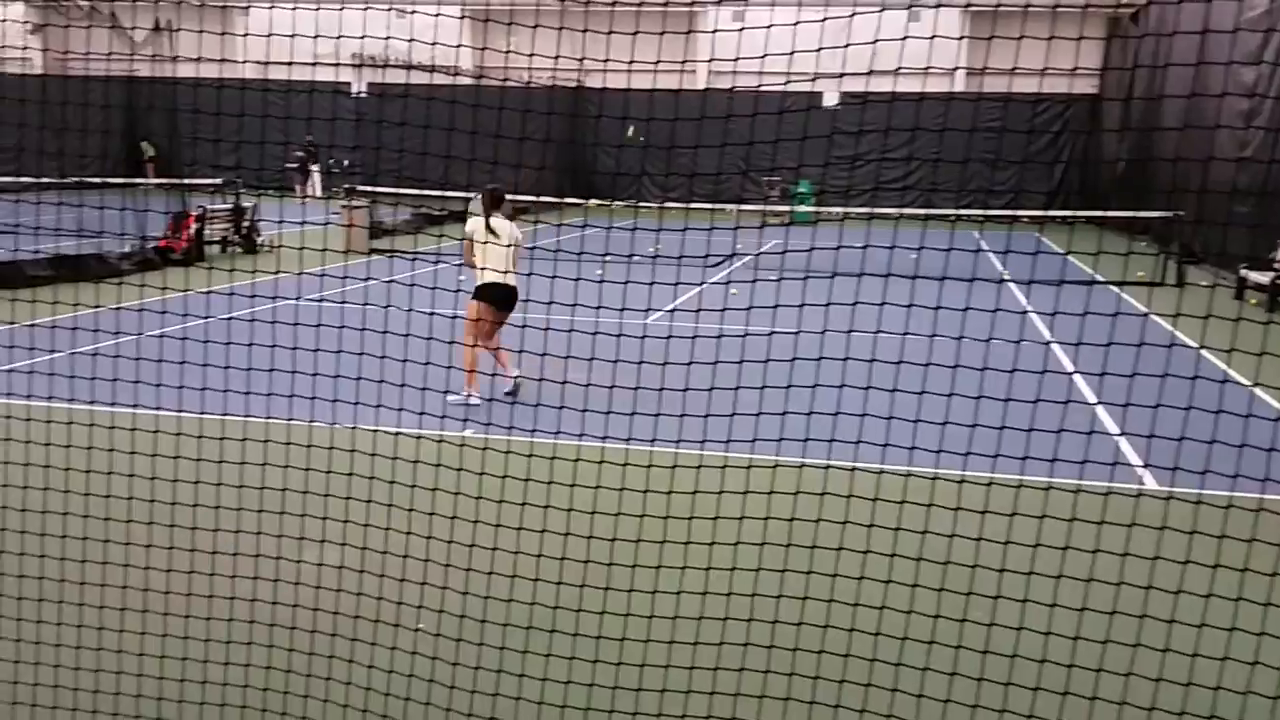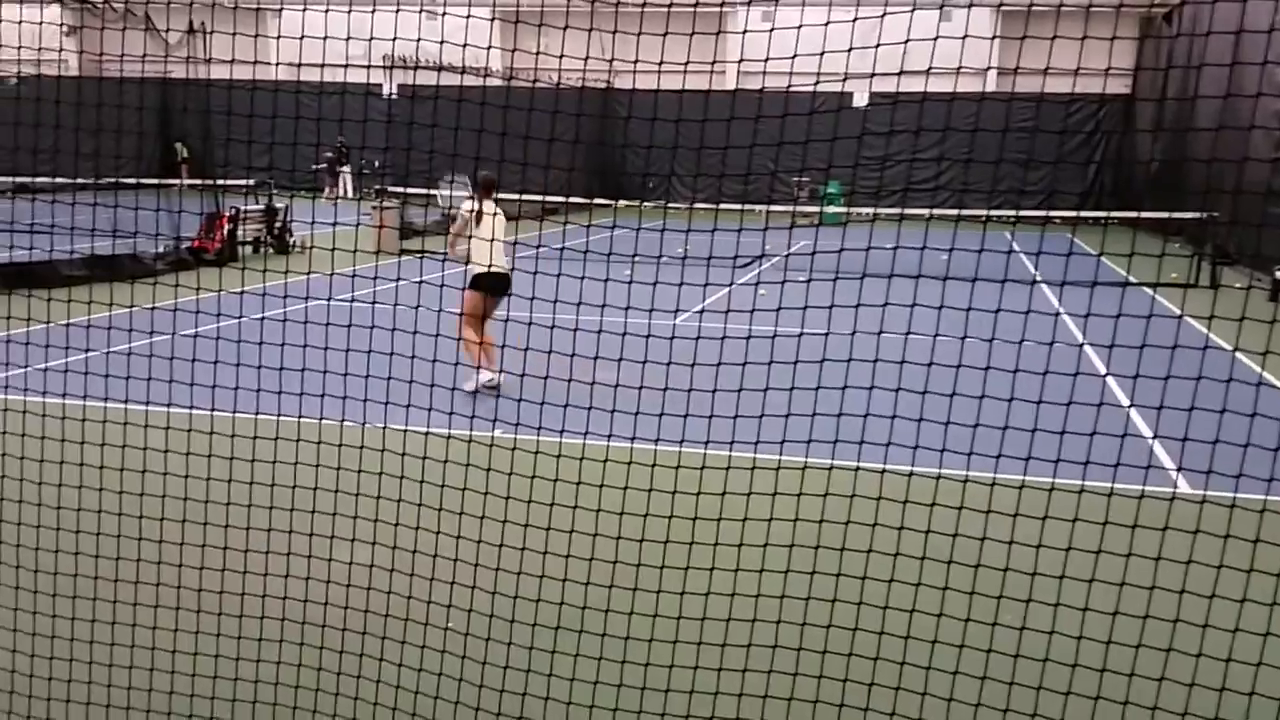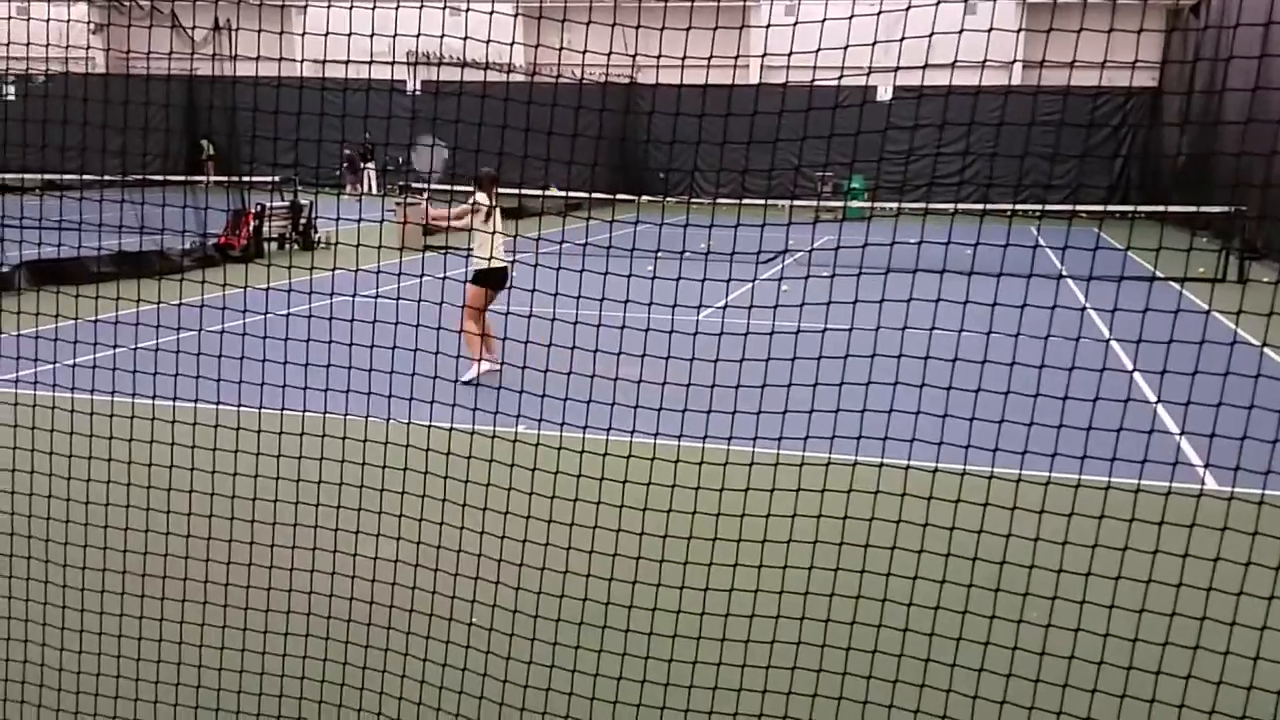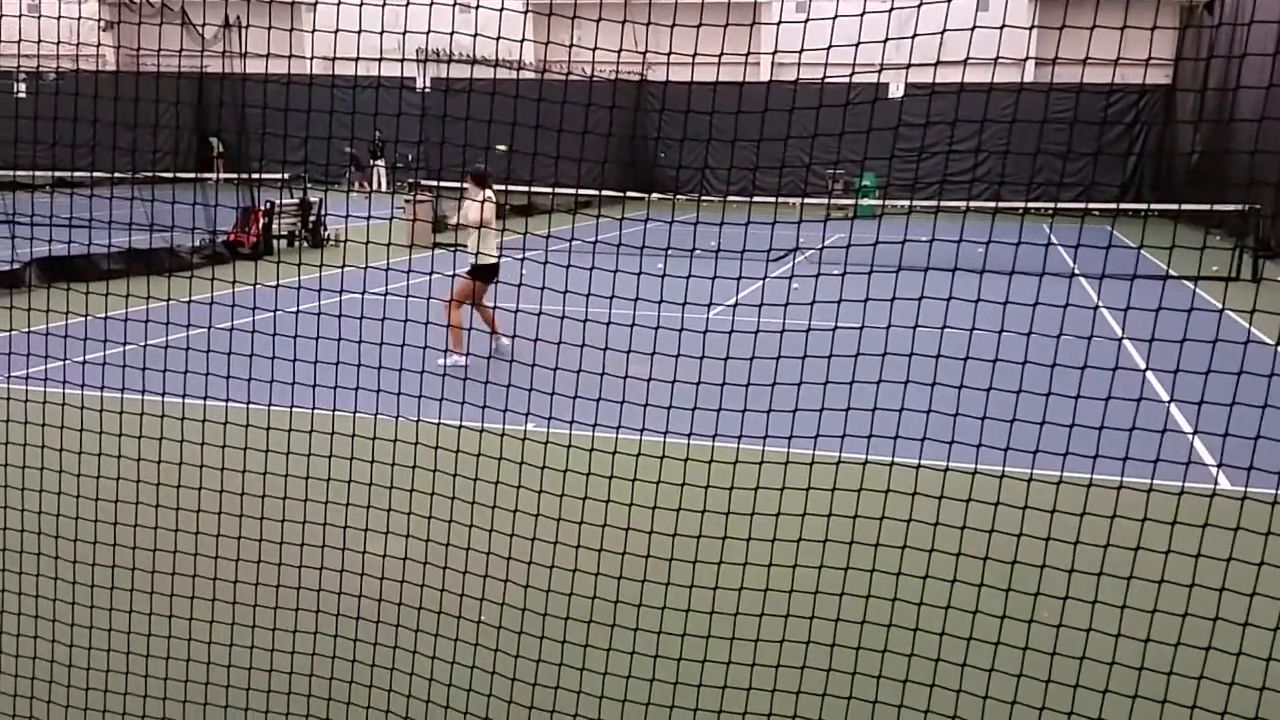
dt=0.3s
person 1, frame 1
left shoulder: (475, 223)
right shoulder: (513, 228)
left elbow: (467, 259)
left hip: (489, 287)
right hip: (510, 290)
left knee: (469, 339)
right knee: (488, 337)
left ankle: (470, 392)
right ankle: (511, 373)
person 1, frame 2
left shoulder: (470, 207)
right shoulder: (500, 214)
left elbow: (455, 233)
left wrist: (451, 247)
right wrist: (466, 251)
left hip: (484, 276)
right hip: (503, 276)
left knee: (466, 326)
right knee: (480, 324)
left ankle: (482, 371)
right ankle: (491, 373)
person 1, frame 3
left shoulder: (480, 199)
right shoulder: (490, 204)
left elbow: (453, 214)
right elbow: (462, 224)
left wrist: (430, 212)
right wrist: (435, 222)
left hip: (489, 271)
right hip: (497, 270)
left knee: (468, 318)
right knee: (476, 314)
left ankle: (478, 364)
right ankle: (491, 359)
person 1, frame 4
left shoulder: (487, 196)
right shoulder: (469, 201)
left elbow: (485, 218)
right elbow: (461, 223)
left wrist: (463, 221)
right wrist: (458, 221)
left hip: (485, 264)
right hip: (482, 262)
left knee: (452, 304)
right knee: (477, 302)
left ankle: (457, 354)
right ankle: (498, 339)
